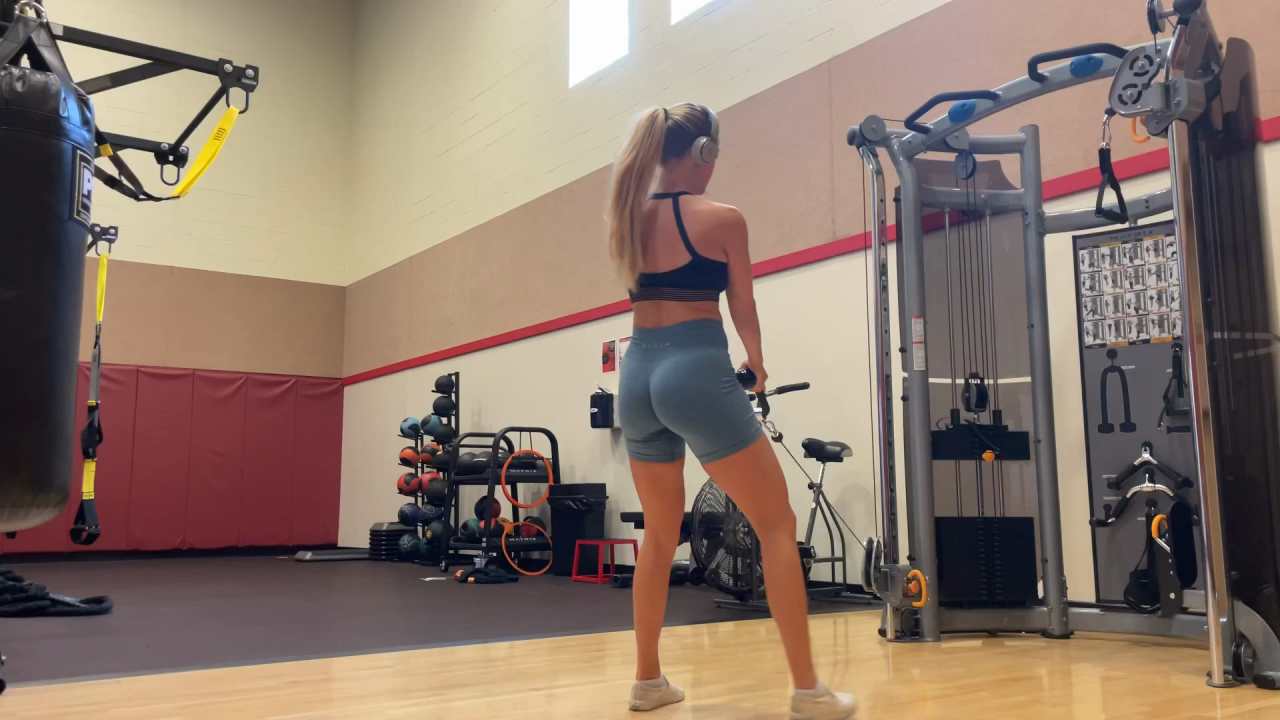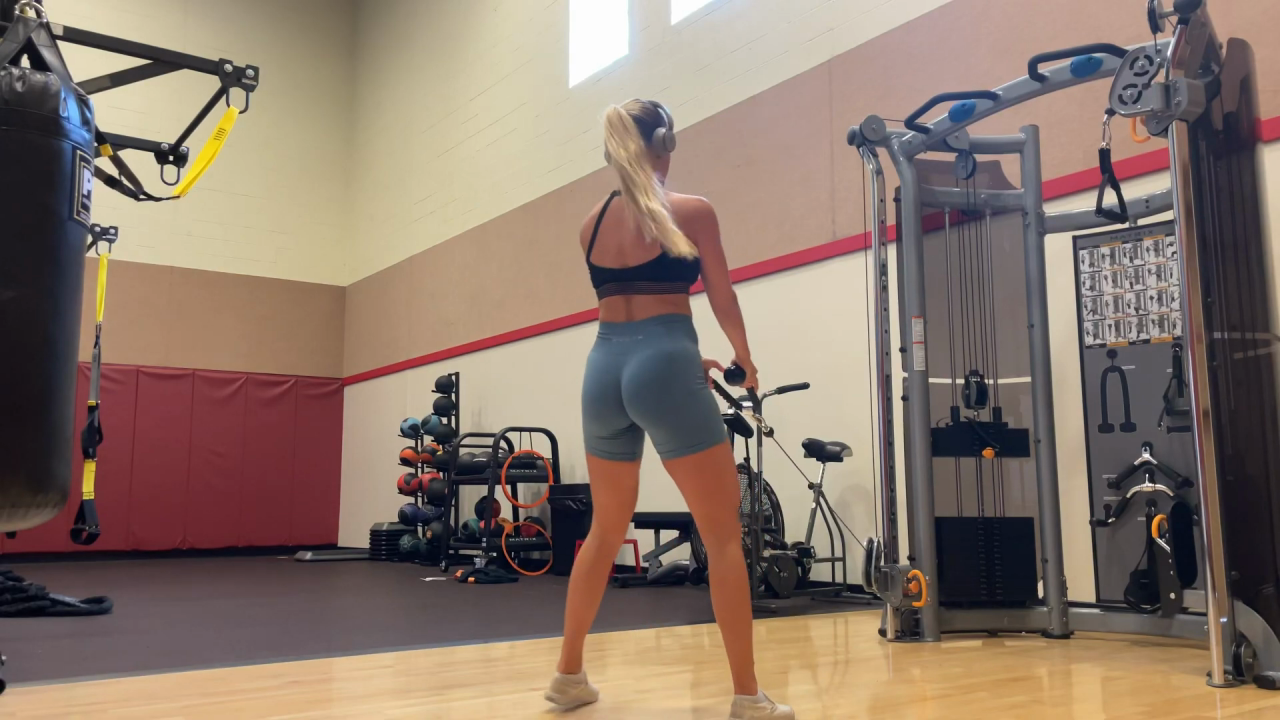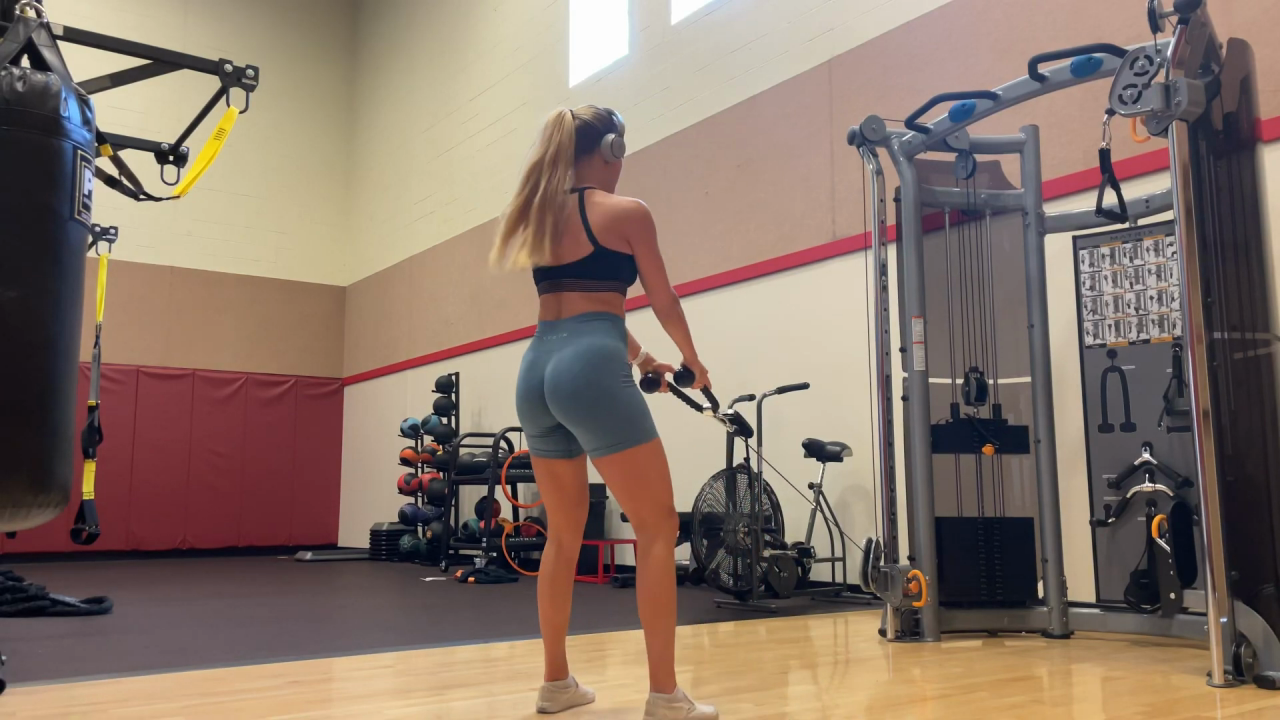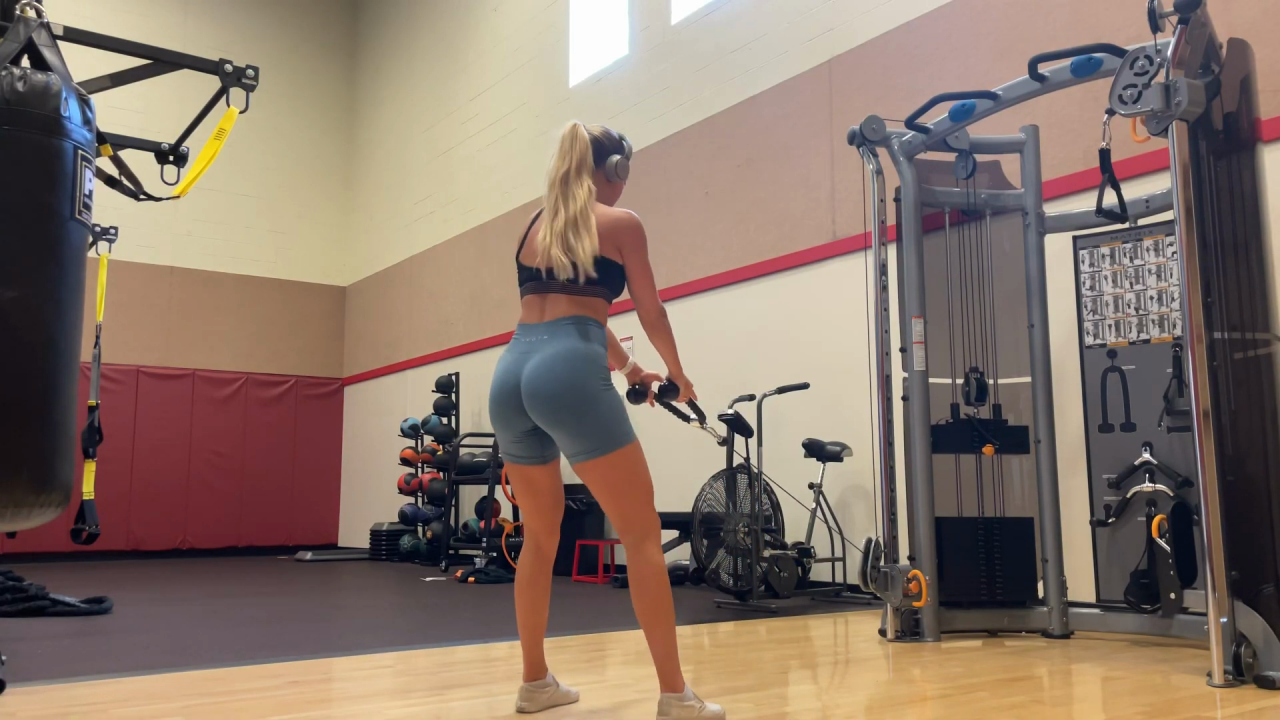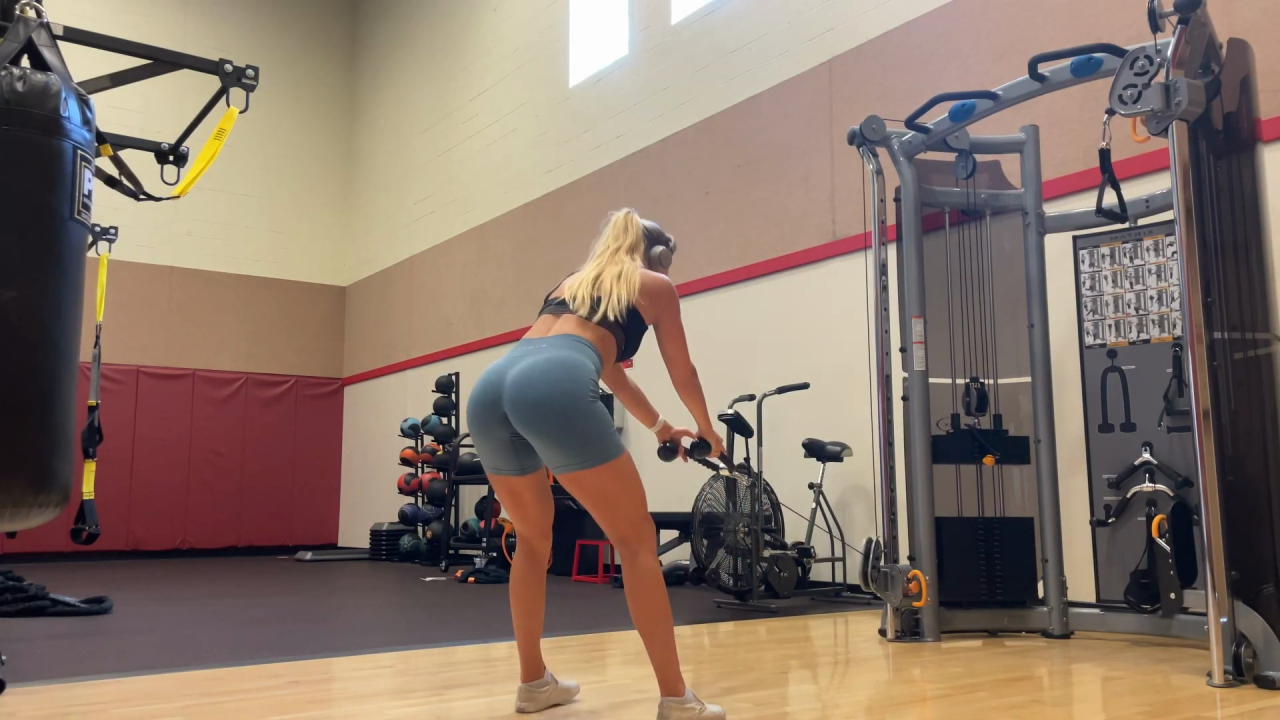
dt=0.5s
person 1, frame 1
left shoulder: (632, 220)
right shoulder: (723, 219)
right elbow: (744, 312)
right wrist: (757, 366)
left hip: (639, 376)
right hip: (697, 377)
left knee: (661, 535)
right knee: (777, 528)
person 1, frame 2
left shoulder: (592, 223)
right shoulder: (693, 212)
right elbow: (724, 302)
right wrist: (743, 362)
left hip: (605, 369)
right hip: (665, 371)
left knee: (605, 532)
right knee: (724, 535)
person 1, frame 3
left shoulder: (537, 216)
right shoulder: (627, 212)
right elbow: (664, 301)
left wrist: (642, 357)
right wrist: (692, 359)
left hip: (537, 370)
right hip: (592, 372)
left knee: (565, 532)
right knee: (657, 529)
person 1, frame 4
left shoulder: (535, 226)
right shoulder: (620, 223)
right elbow: (651, 313)
left wrist: (626, 365)
right wrist: (677, 374)
left hip: (511, 375)
right hip: (569, 378)
left knee: (539, 536)
right knee: (641, 534)
person 1, frame 5
left shoulder: (575, 282)
right shoulder: (655, 284)
right elbow: (683, 373)
left wrist: (661, 426)
right wrist: (707, 430)
left hip: (490, 389)
right hip: (555, 391)
left knee: (533, 540)
right knee: (636, 541)
